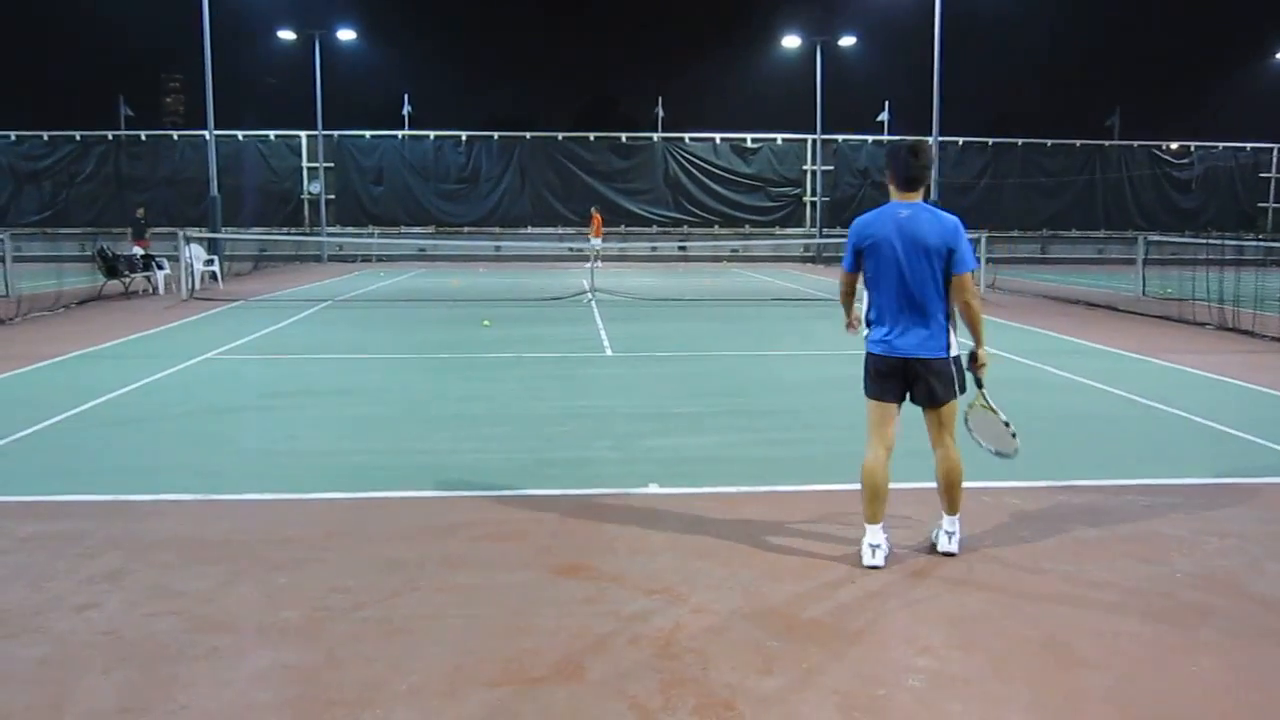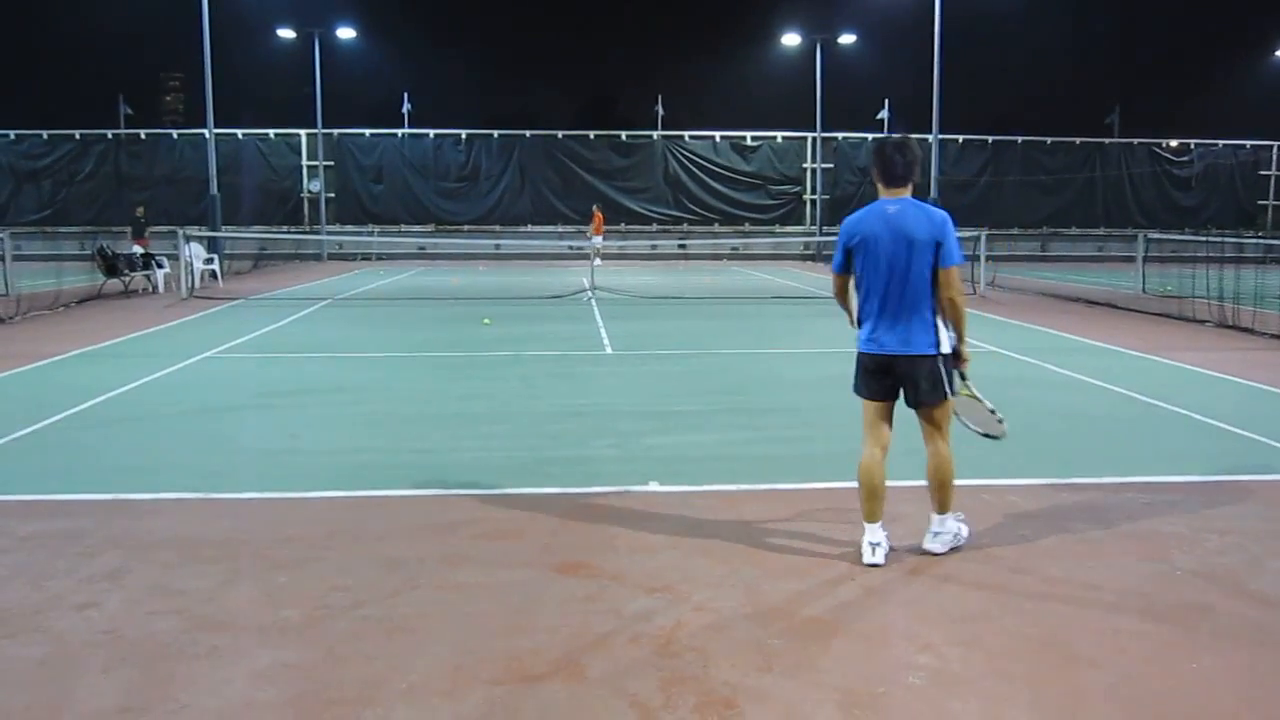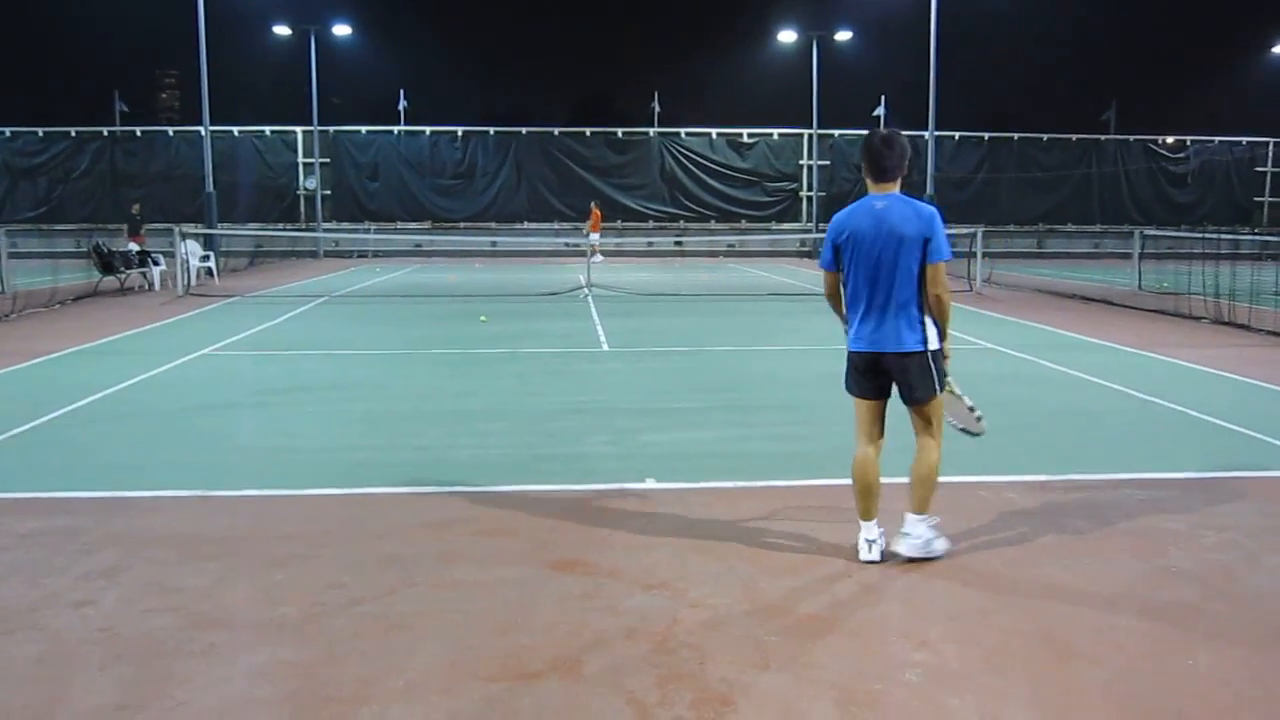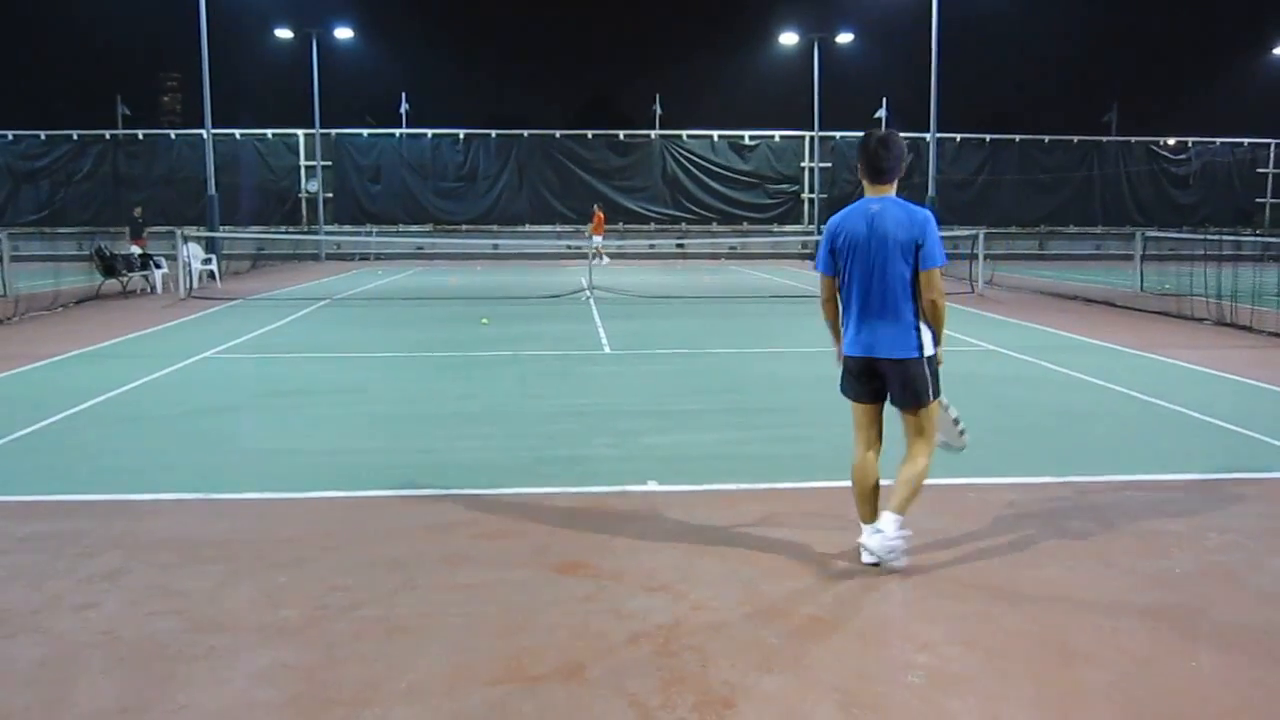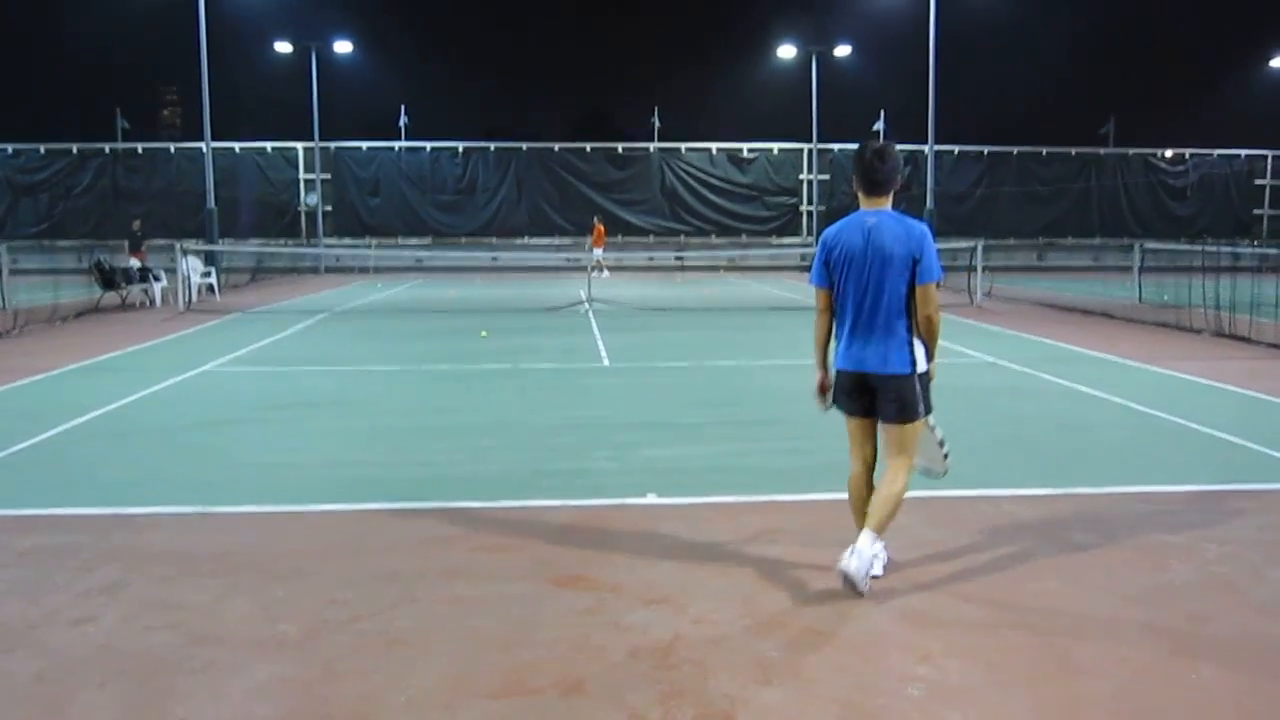
dt=0.1s
person 1, frame 1
left shoulder: (863, 227)
right shoulder: (948, 227)
left elbow: (847, 288)
right elbow: (965, 298)
left wrist: (851, 315)
right wrist: (979, 344)
left hip: (882, 351)
right hip: (935, 351)
left knee: (878, 447)
right knee: (944, 443)
left ankle: (874, 540)
right ankle: (950, 529)
person 1, frame 2
left shoulder: (852, 226)
right shoulder: (937, 221)
left elbow: (839, 290)
right elbow: (950, 294)
right wrist: (961, 340)
left hip: (872, 350)
right hip: (925, 349)
left knee: (874, 446)
right knee: (937, 441)
left ankle: (874, 538)
right ankle: (944, 525)
person 1, frame 3
left shoulder: (841, 222)
right shoulder: (925, 217)
left elbow: (831, 291)
right elbow: (937, 291)
right wrist: (944, 336)
left hip: (863, 348)
right hip: (913, 345)
left knee: (868, 443)
right knee: (929, 437)
left ankle: (869, 535)
right ankle: (916, 530)
person 1, frame 4
left shoulder: (838, 225)
right shoulder: (919, 221)
left elbow: (829, 298)
right elbow: (932, 297)
left wrist: (840, 341)
right wrist: (937, 342)
left hip: (859, 352)
right hip: (908, 351)
left knee: (866, 447)
right knee: (921, 445)
left ankle: (873, 530)
right ankle: (888, 526)
person 1, frame 5
left shoulder: (832, 237)
right shoulder: (916, 235)
left elbow: (823, 311)
right elbow: (927, 312)
left wrist: (822, 369)
right wrist: (929, 357)
left hip: (850, 366)
right hip: (900, 366)
left knee: (861, 460)
right knee: (898, 464)
left ankle: (867, 548)
right ankle: (863, 550)
